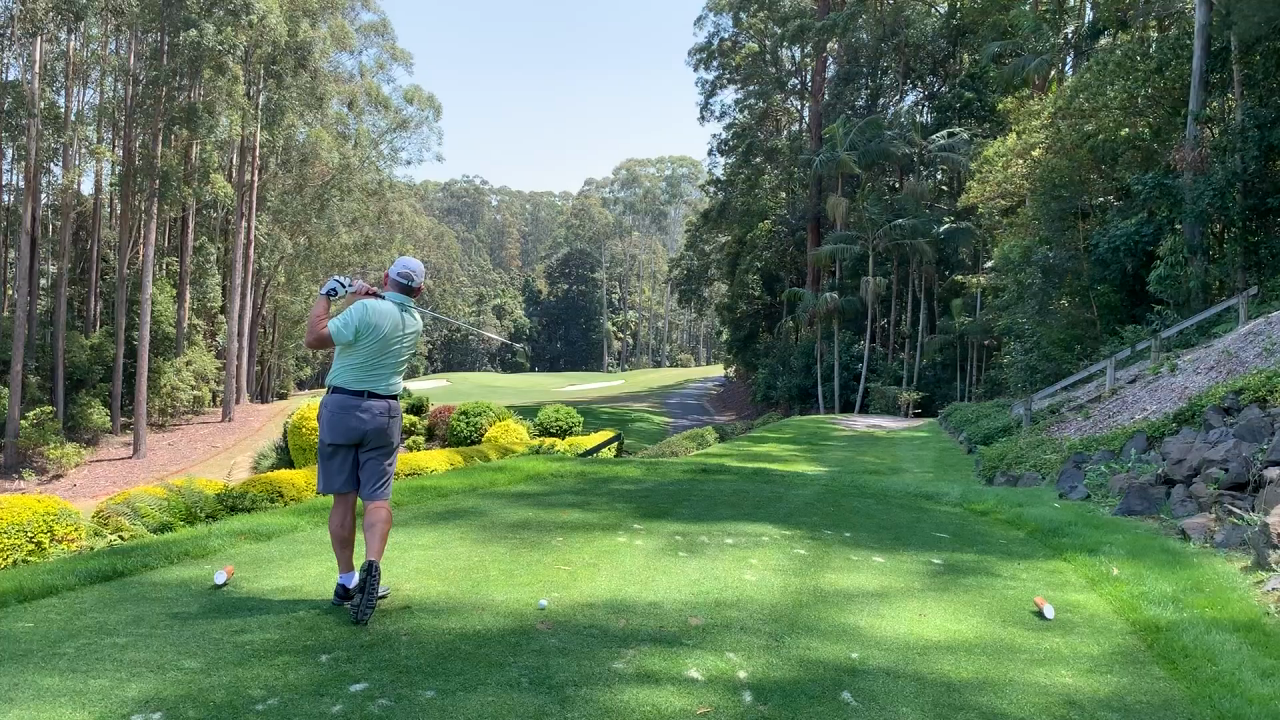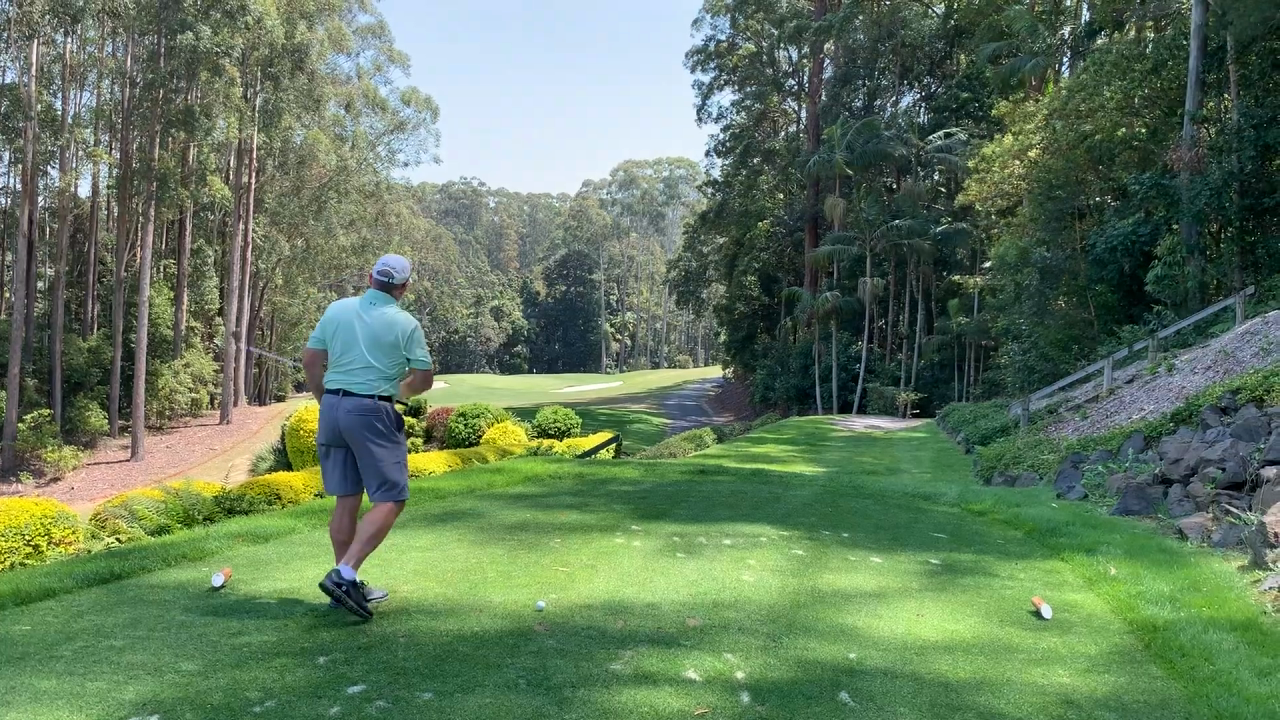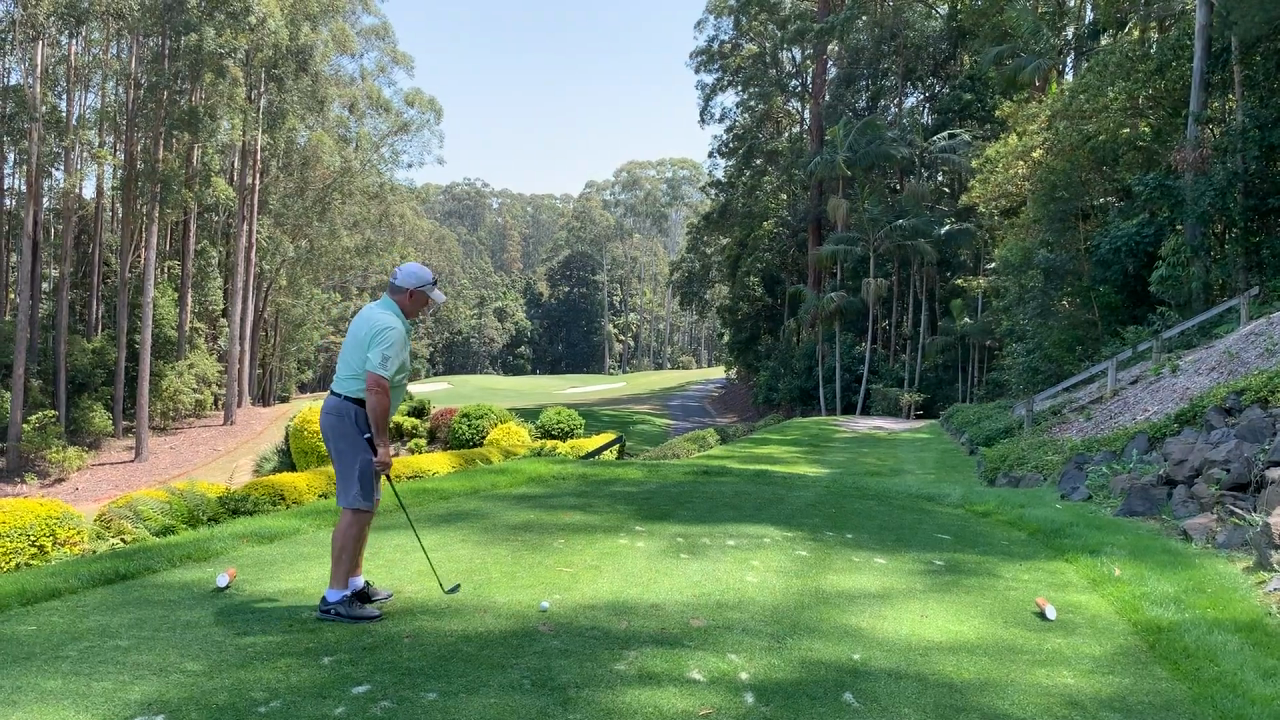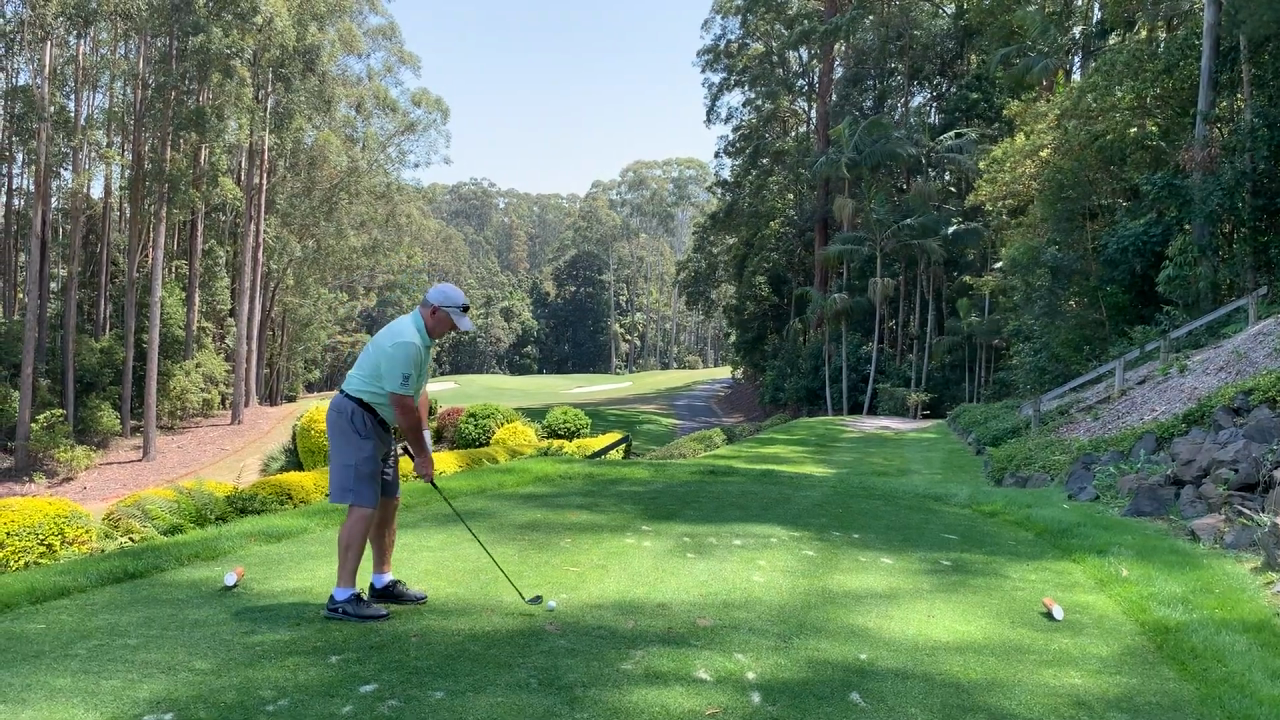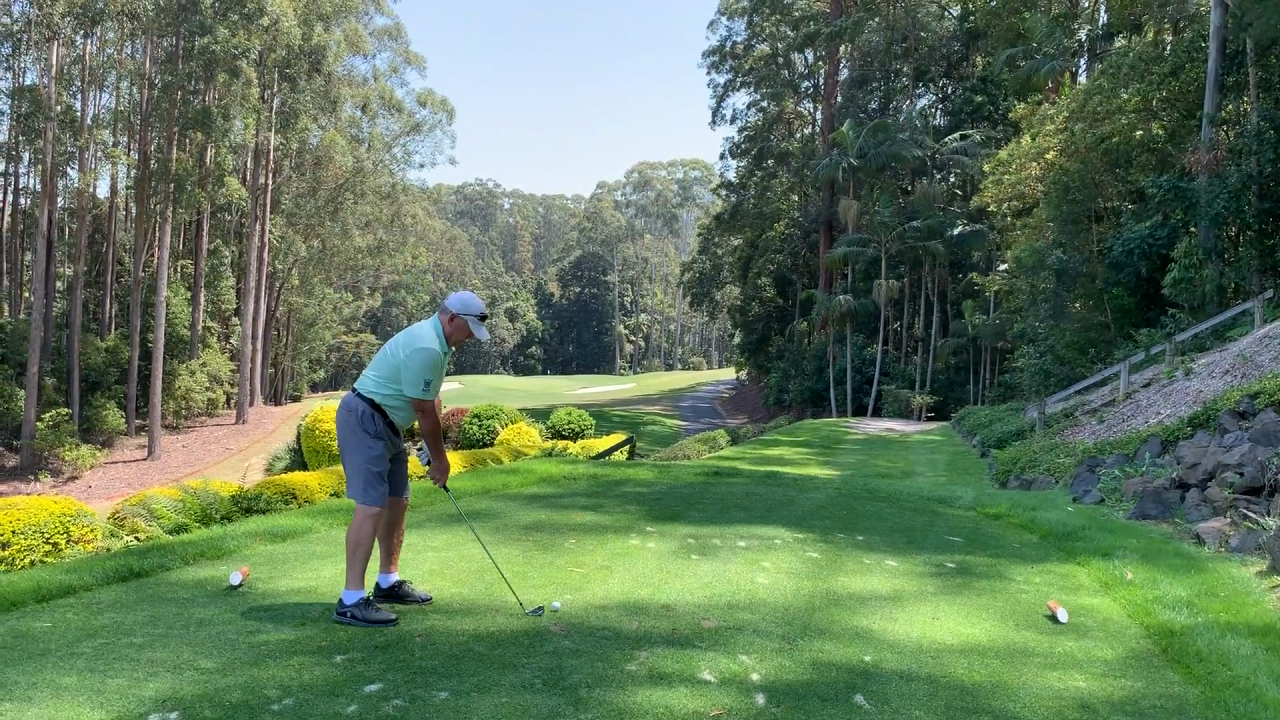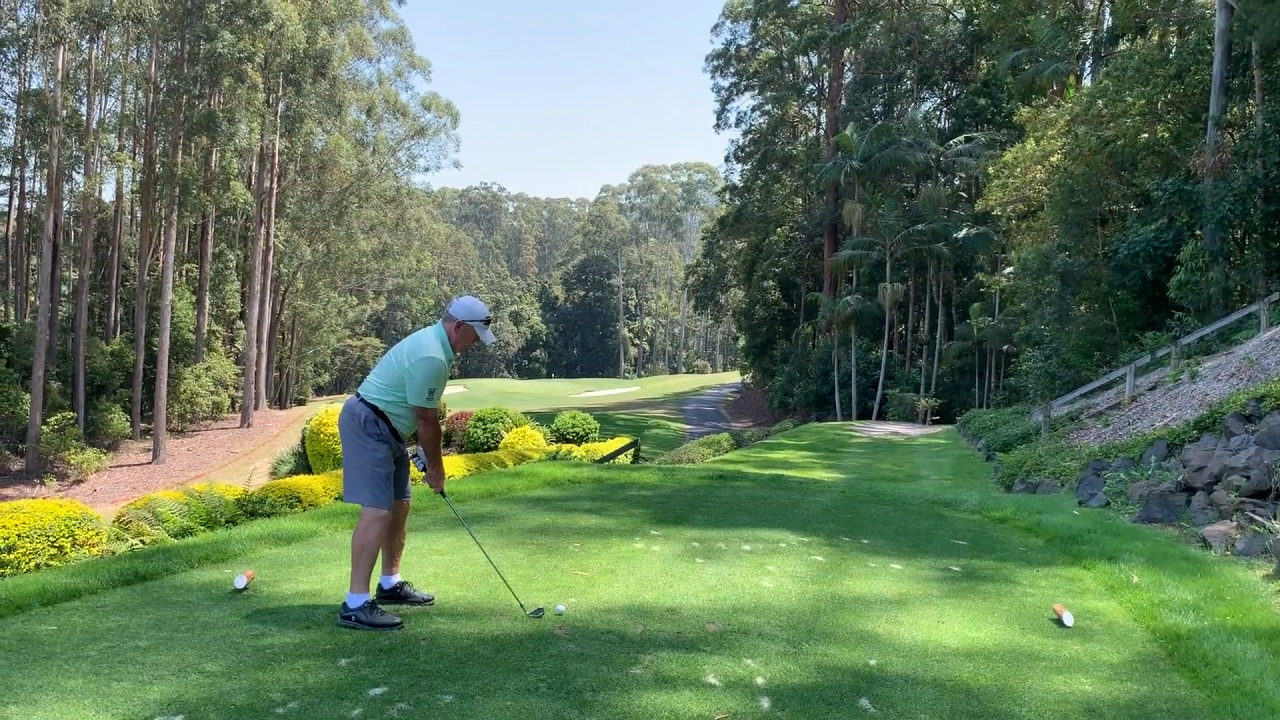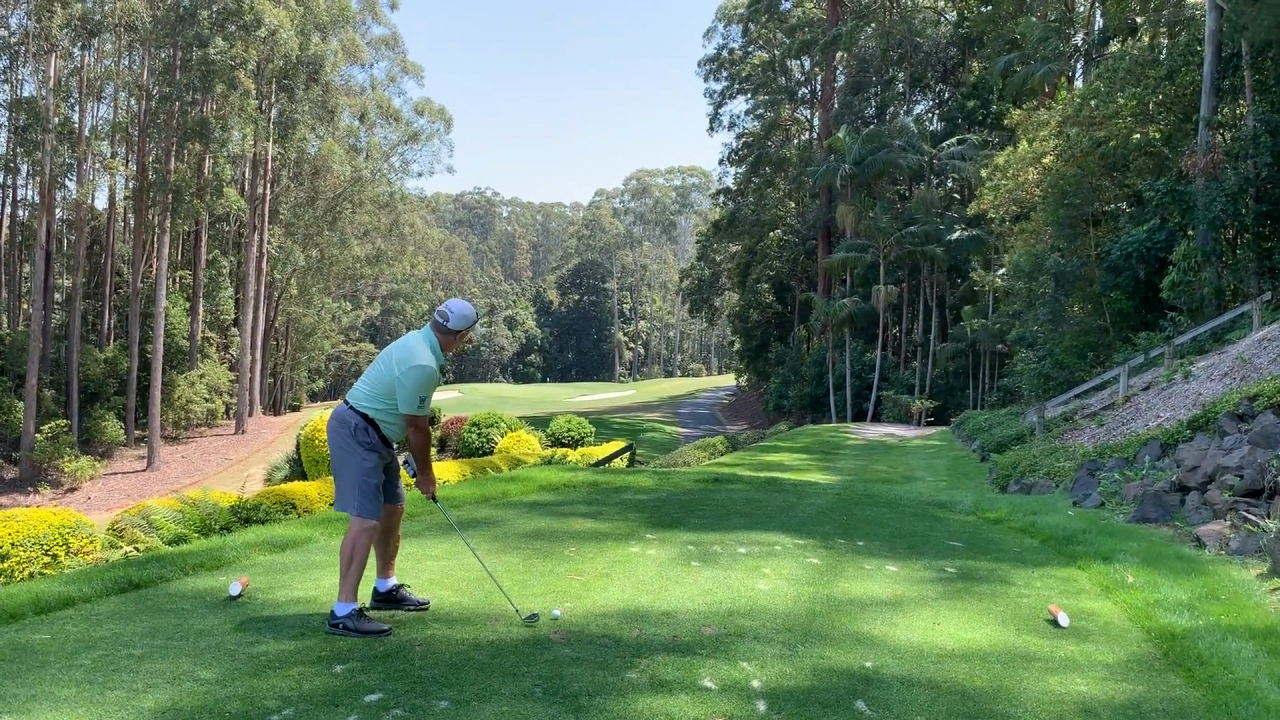
dt=0.5s
person 1, frame 1
left shoulder: (366, 310)
right shoulder: (415, 323)
left elbow: (315, 338)
left wrist: (326, 297)
right wrist: (369, 294)
left hip: (342, 408)
right hip: (383, 413)
left knee: (343, 497)
right knee: (377, 498)
left ankle: (347, 581)
right ankle: (371, 566)
person 1, frame 2
left shoulder: (337, 310)
right shoulder: (407, 325)
left elbow: (311, 361)
right elbow: (424, 380)
left wrist: (324, 399)
left hip: (335, 409)
right hip: (374, 414)
left knee: (347, 499)
right knee: (390, 499)
left ankle: (346, 581)
right ankle: (344, 574)
person 1, frame 3
left shoulder: (373, 312)
right shoulder: (391, 327)
right elbow: (375, 387)
right wrist: (383, 443)
left hip: (346, 413)
right hip: (355, 420)
left knee: (364, 503)
right knee: (358, 507)
left ankle: (354, 584)
right ankle: (335, 598)
person 1, frame 4
left shoulder: (418, 334)
right shoulder: (406, 342)
left elbow: (417, 392)
right elbow: (403, 406)
left wrist: (424, 434)
right wrist: (421, 455)
left hip: (374, 422)
right hip: (356, 420)
left knee: (386, 502)
right knee: (363, 507)
left ankle: (383, 582)
right ankle: (342, 597)
person 1, frame 5
left shoulder: (435, 339)
right shoulder: (426, 348)
left elbow: (431, 403)
right elbow: (424, 411)
left wrist: (431, 449)
right wrist: (440, 459)
left hip: (383, 423)
right hip: (364, 420)
left knee: (396, 502)
right knee: (371, 506)
left ankle: (388, 582)
right ankle: (351, 601)
person 1, frame 6
left shoulder: (434, 341)
right shoulder: (430, 357)
left elbow: (426, 415)
right elbow: (426, 418)
left wrist: (426, 452)
right wrist: (436, 467)
left hip: (385, 428)
right hip: (368, 425)
left knee: (399, 505)
right knee: (377, 511)
left ankle: (390, 583)
right ankle: (356, 604)
person 1, frame 7
left shoulder: (419, 340)
right shoulder: (422, 366)
left elbow: (417, 420)
right elbow: (417, 427)
left wrist: (417, 461)
right wrist: (426, 474)
left hip: (372, 433)
right hip: (357, 433)
left knee: (392, 508)
right knee: (366, 519)
left ankle: (386, 587)
right ankle: (343, 612)
